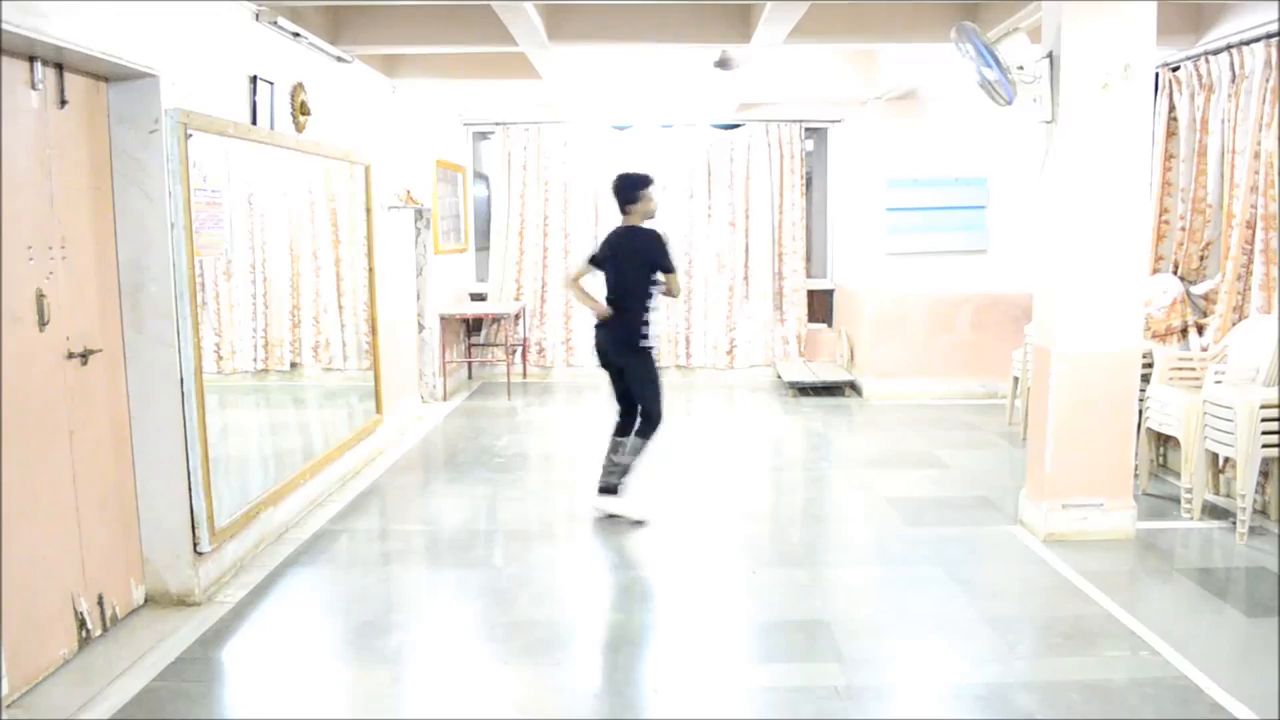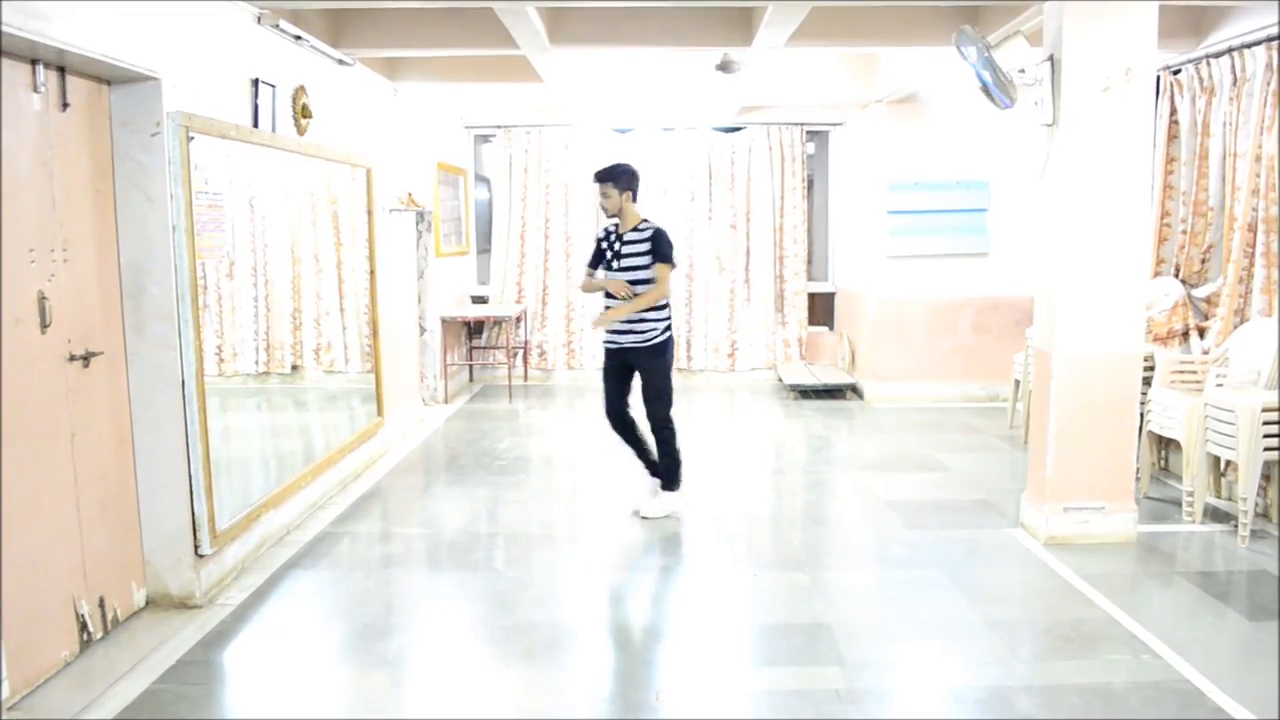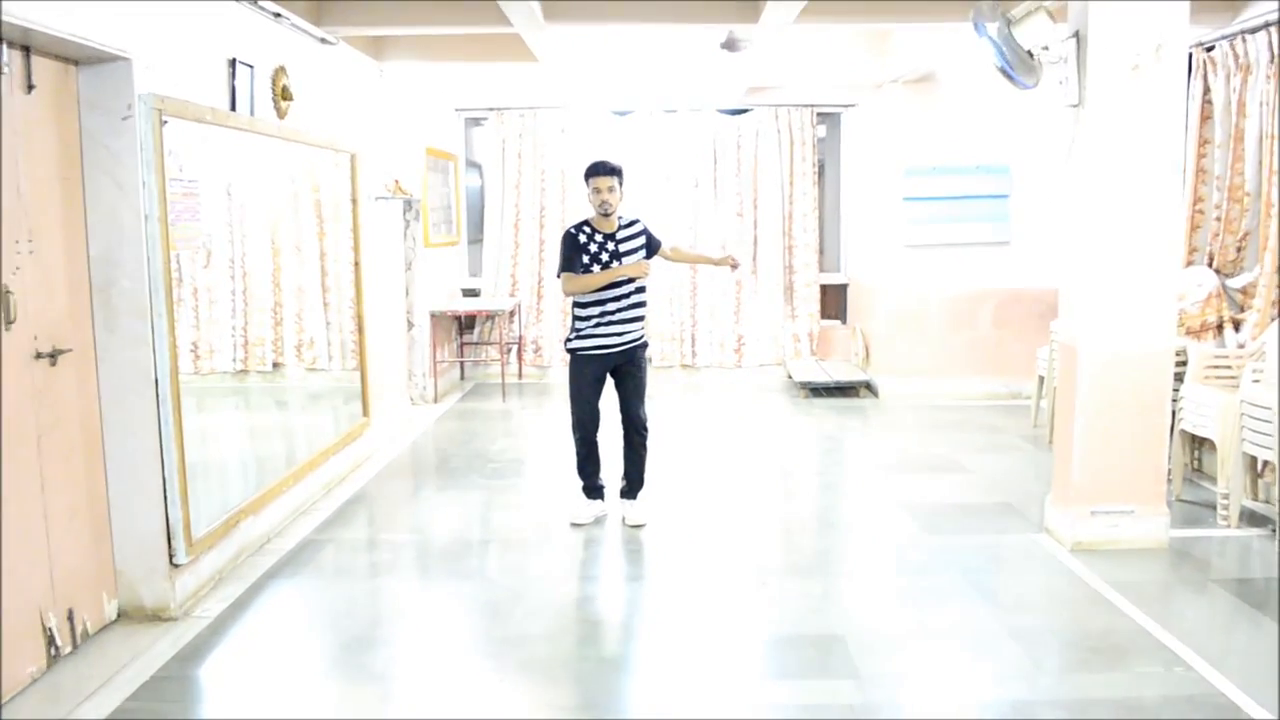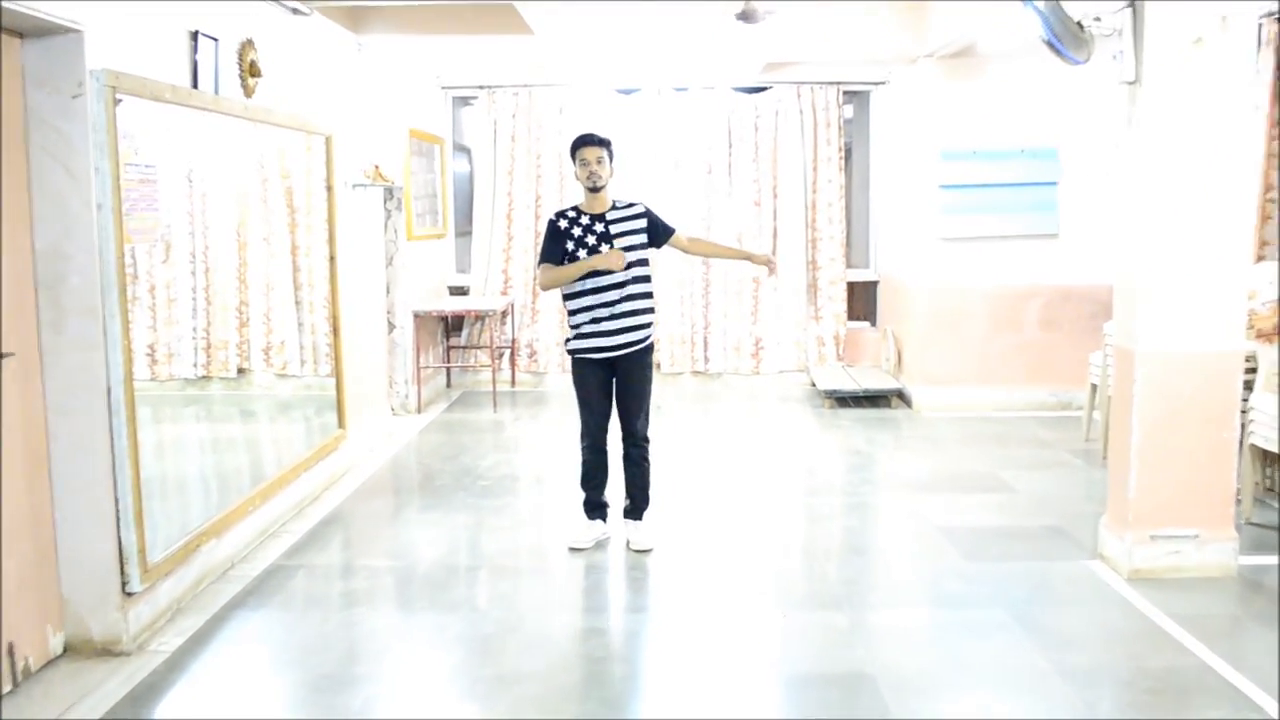
dt=1s
person 1, frame 1
left shoulder: (611, 241)
right shoulder: (652, 240)
left elbow: (573, 281)
right elbow: (673, 290)
left wrist: (596, 306)
right wrist: (656, 283)
left hip: (611, 342)
right hip: (632, 344)
left knee: (629, 414)
right knee: (650, 416)
right ankle: (610, 489)
person 1, frame 2
left shoulder: (655, 236)
right shoulder: (606, 236)
left elbow: (661, 288)
right elbow: (586, 283)
left wrist: (620, 311)
right wrist: (606, 283)
left hip: (652, 343)
right hip: (618, 343)
left knee: (659, 415)
right knee: (615, 411)
left ankle: (669, 489)
right ankle: (658, 474)
person 1, frame 3
left shoulder: (636, 229)
right shoulder: (575, 236)
left elbow: (667, 251)
right elbow: (569, 286)
left wrist: (715, 260)
right wrist: (622, 271)
left hip: (631, 347)
right hip: (587, 350)
left knee: (635, 423)
right knee: (584, 425)
left ankle: (631, 498)
right ankle: (593, 497)
person 1, frame 4
left shoulder: (637, 215)
right shoulder: (561, 223)
left elbow: (687, 244)
right elbow: (545, 280)
left wrist: (750, 256)
right wrist: (595, 261)
left hip: (634, 345)
right hip: (588, 349)
left knee: (636, 434)
right knee: (592, 436)
left ankle: (635, 518)
right ankle: (595, 518)
